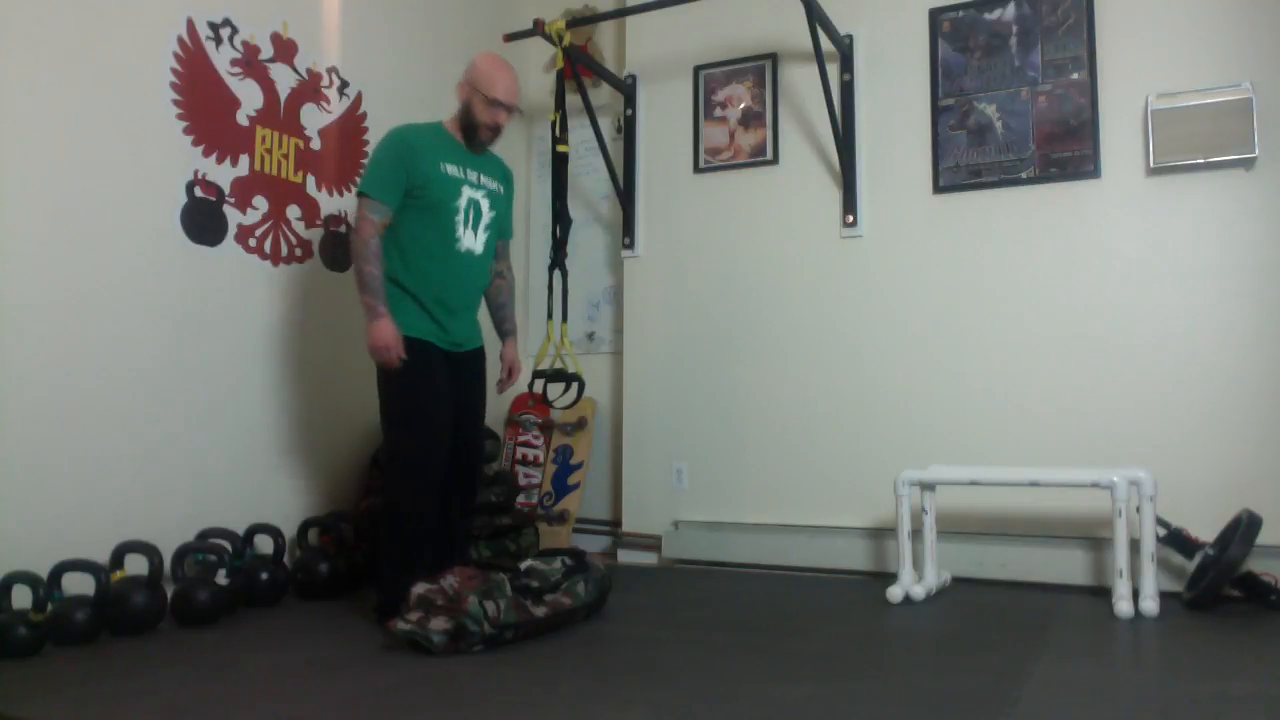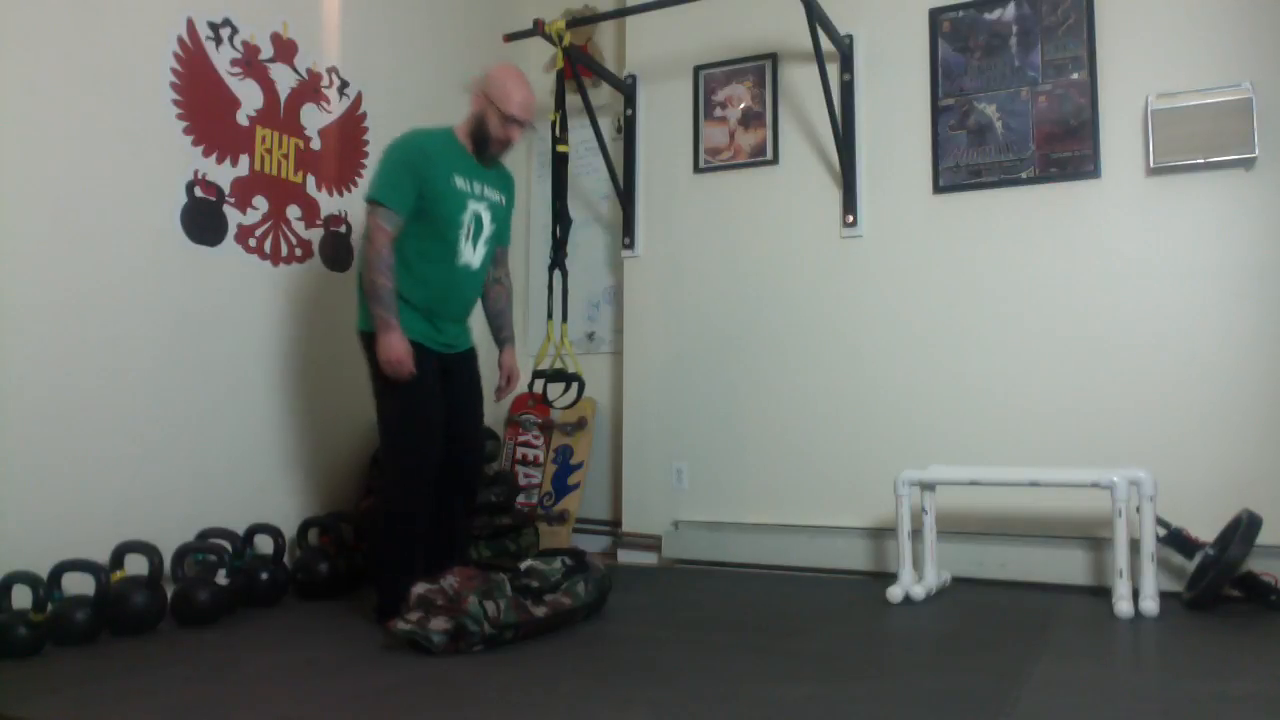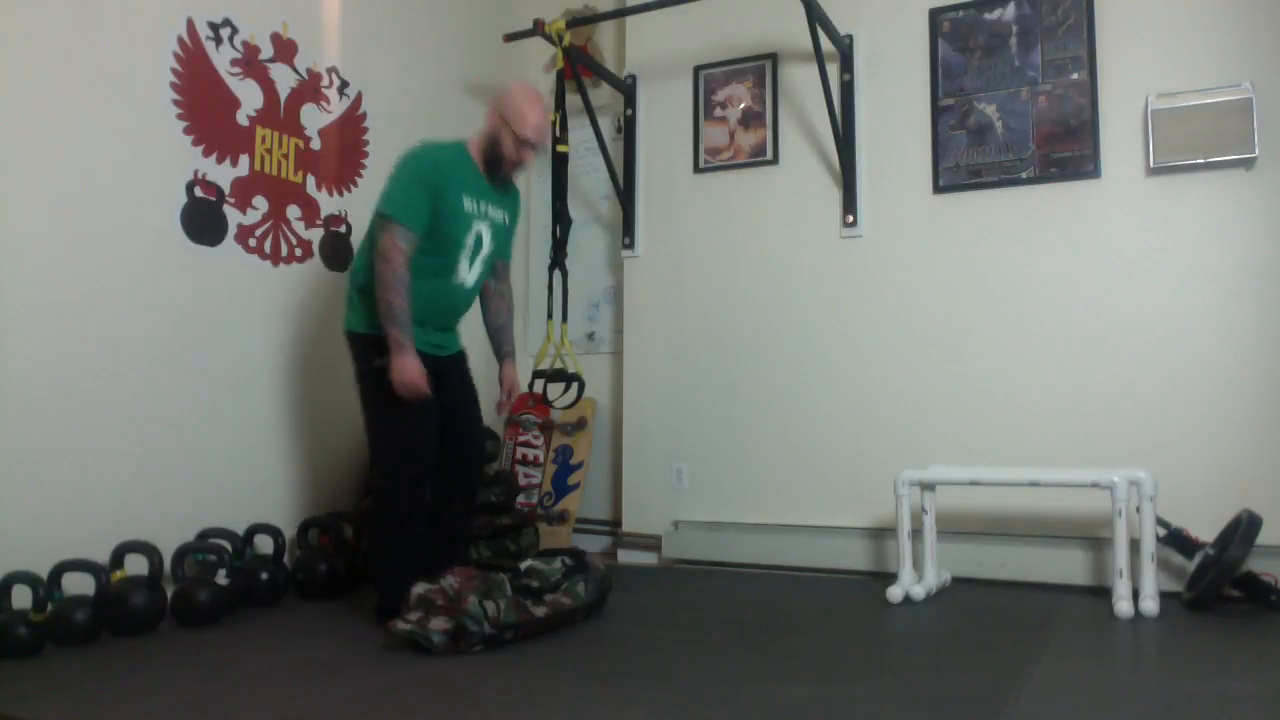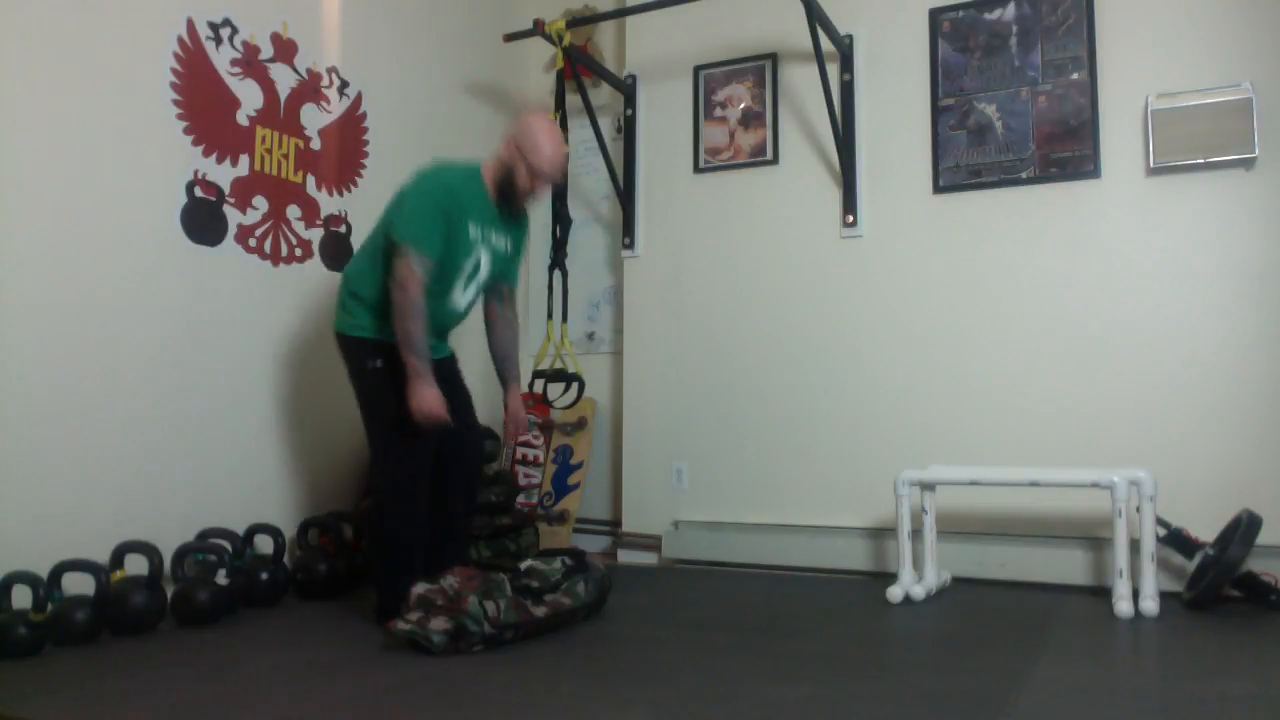
dt=0.1s
person 1, frame 1
left shoulder: (499, 175)
right shoulder: (409, 145)
right elbow: (368, 229)
left wrist: (509, 336)
right wrist: (378, 314)
left hip: (464, 341)
right hip: (410, 335)
left knee: (463, 465)
right knee: (419, 463)
right ankle: (400, 598)
person 1, frame 2
left shoulder: (500, 180)
right shoulder: (418, 151)
left elbow: (495, 268)
right elbow: (379, 237)
left wrist: (506, 344)
right wrist: (389, 329)
left hip: (453, 341)
right hip: (399, 333)
left knee: (463, 463)
right knee: (414, 463)
right ankle: (399, 601)
person 1, frame 3
left shoulder: (507, 197)
right shoulder: (430, 165)
left elbow: (496, 283)
right elbow: (392, 257)
left wrist: (507, 359)
right wrist: (402, 350)
left hip: (442, 342)
right hip: (387, 341)
left knee: (464, 459)
right knee: (407, 466)
right ankle: (398, 601)
person 1, frame 4
left shoulder: (513, 218)
right shoulder: (442, 188)
left elbow: (500, 306)
right elbow: (408, 283)
left wrist: (512, 386)
right wrist: (420, 379)
left hip: (431, 342)
right hip: (374, 333)
left knee: (461, 454)
right knee: (405, 463)
right ankle: (398, 602)
